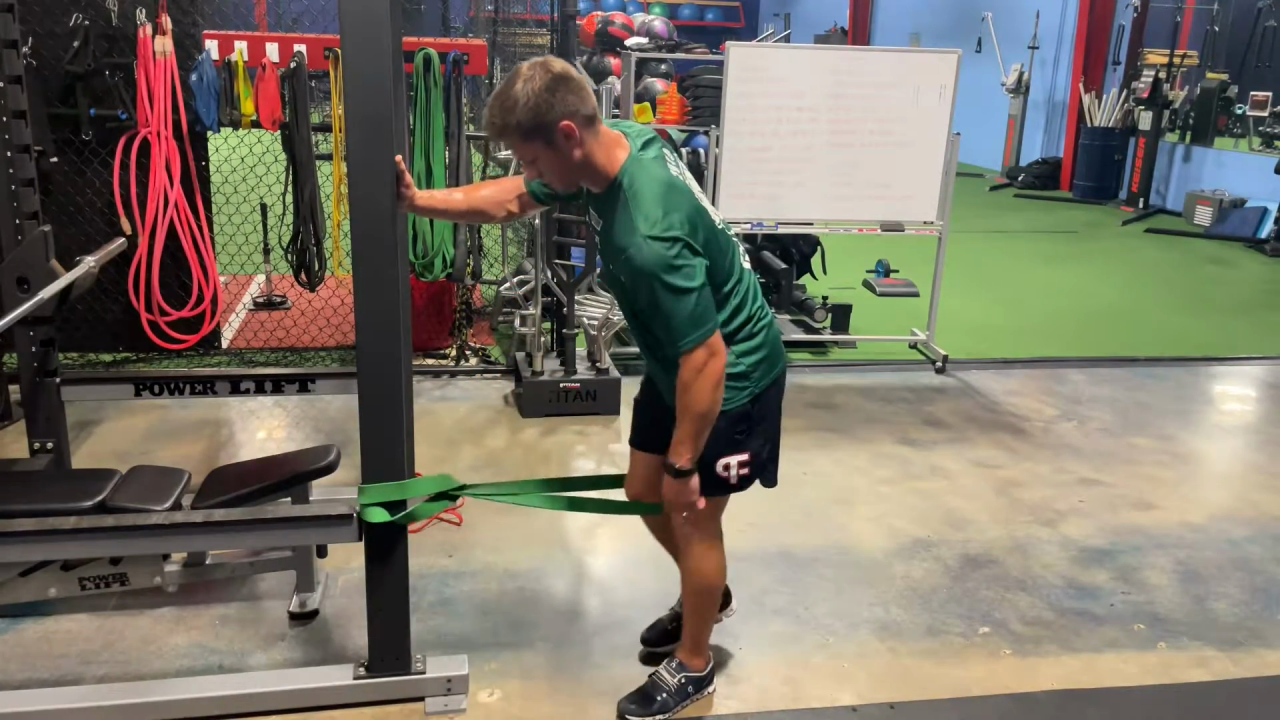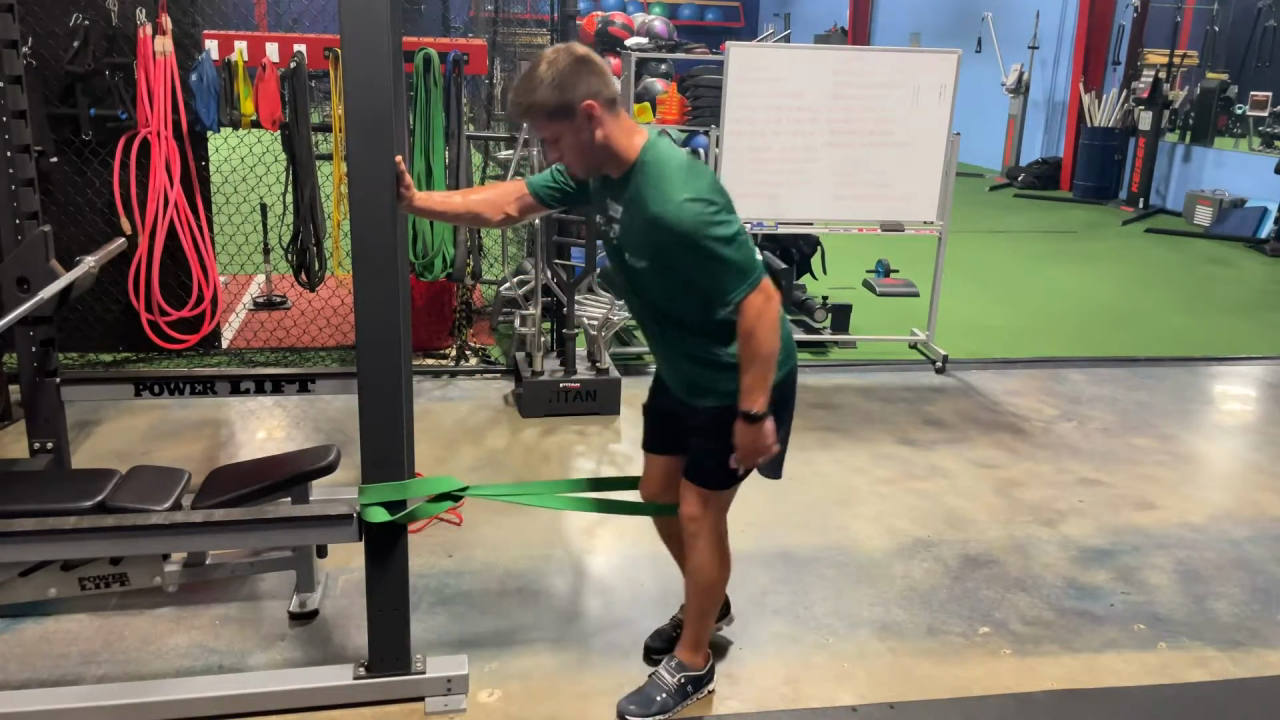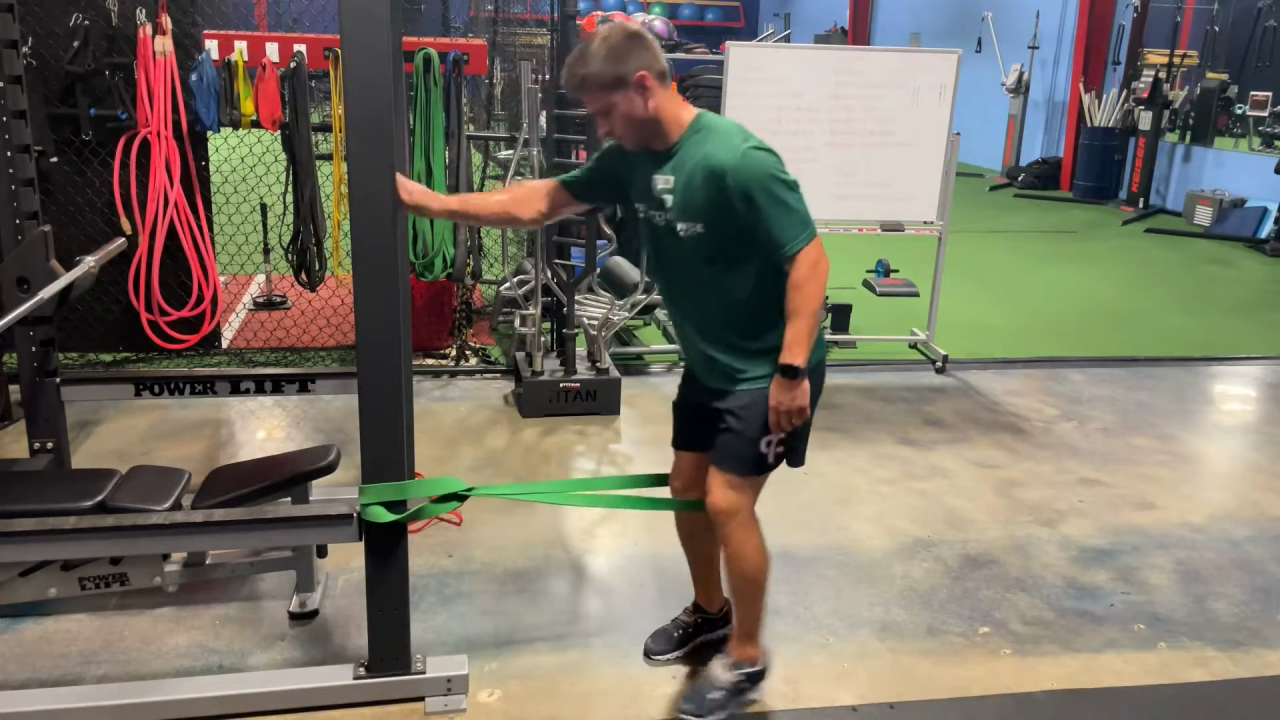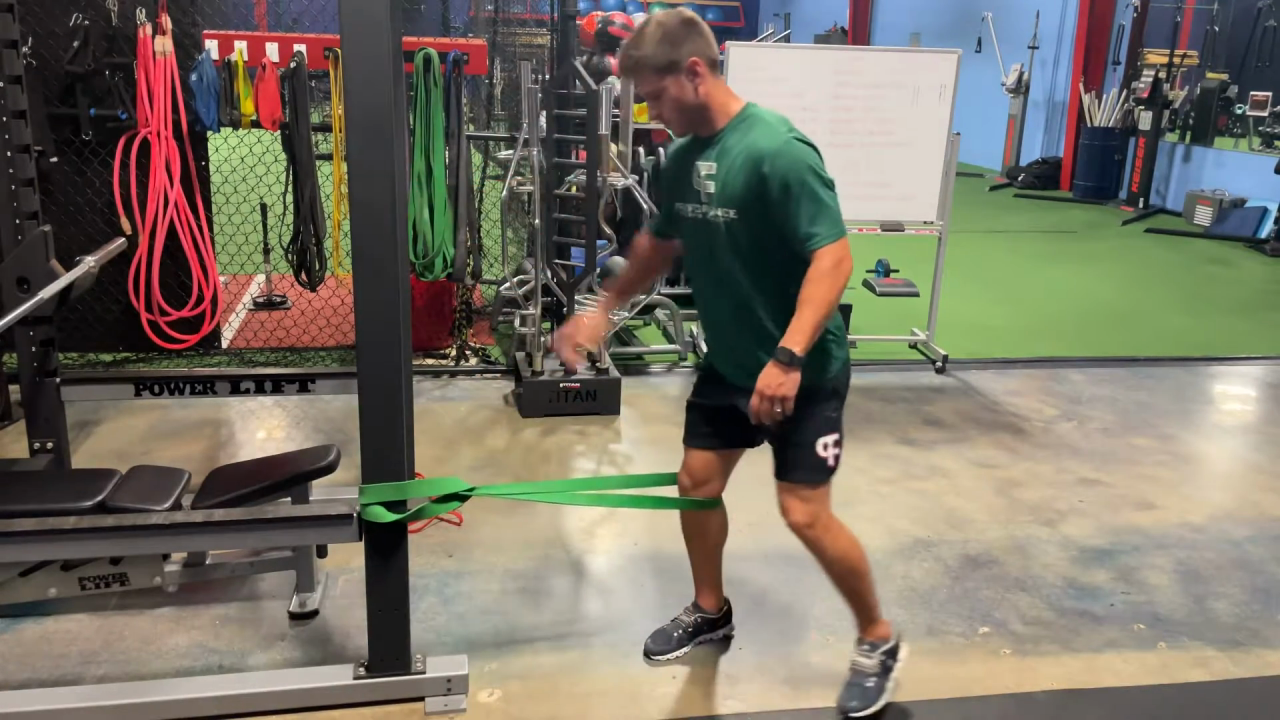
dt=0.2s
person 1, frame 1
left shoulder: (648, 235)
right shoulder: (617, 140)
left elbow: (706, 359)
right elbow: (511, 199)
left wrist: (683, 466)
right wrist: (418, 200)
left hip: (732, 374)
right hip: (672, 360)
left knee: (694, 515)
right knee: (644, 493)
left ankle: (692, 664)
right ankle: (708, 597)
person 1, frame 2
left shoulder: (677, 204)
right shoulder: (602, 162)
left elbow: (760, 304)
right elbow: (511, 203)
left wrist: (753, 413)
right wrist: (416, 201)
left hip: (736, 375)
right hip: (682, 369)
left knee: (698, 510)
right knee: (658, 495)
left ankle: (692, 663)
right ankle: (708, 605)
person 1, frame 3
left shoulder: (736, 162)
right shoulder: (633, 157)
left elbow: (809, 261)
right elbow: (542, 202)
left wrist: (792, 370)
right wrist: (431, 201)
left hip: (767, 366)
right hip: (709, 362)
left knee: (727, 501)
right knee: (686, 489)
left ankle: (745, 655)
right ankle: (711, 610)
person 1, frame 4
left shoulder: (776, 151)
right shoulder: (685, 155)
left elbow: (832, 260)
right elbow: (658, 244)
left wrist: (788, 358)
right wrist: (603, 309)
left hip: (798, 368)
right hip: (726, 360)
left knee: (804, 514)
right knee: (695, 484)
left ankle: (878, 639)
right ankle: (709, 608)
